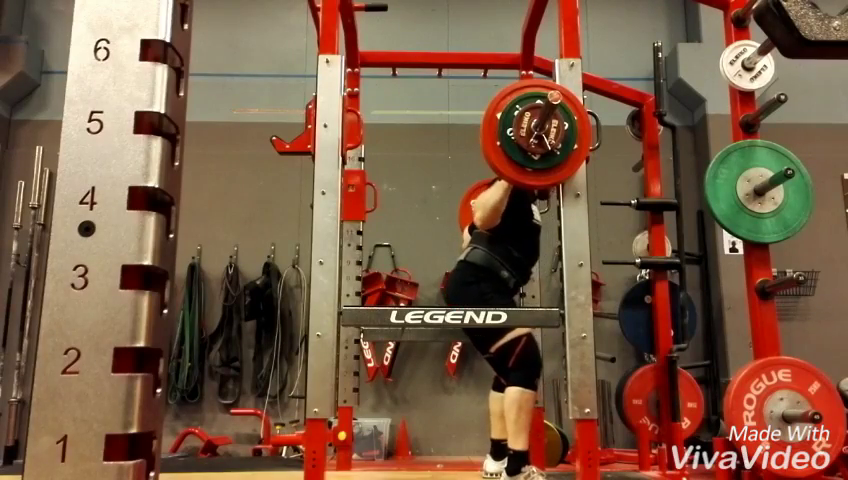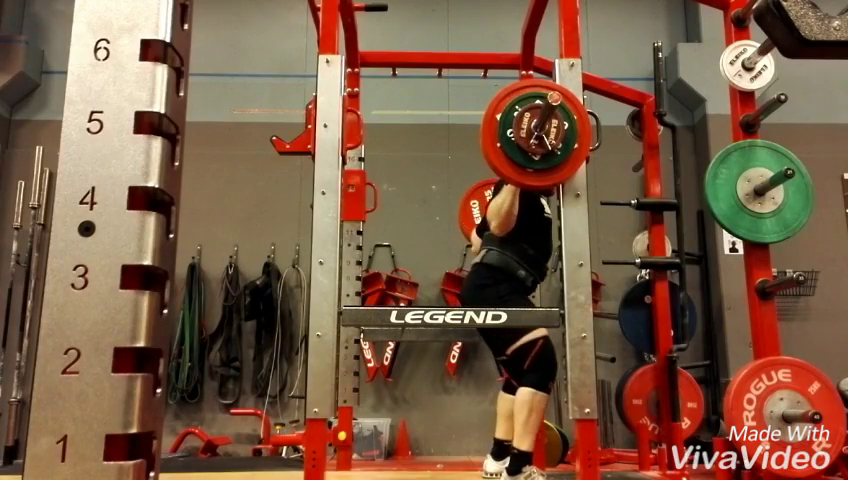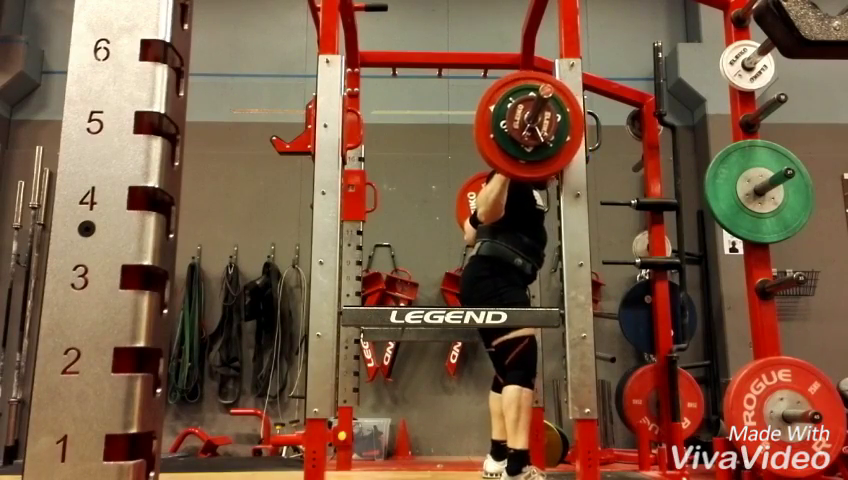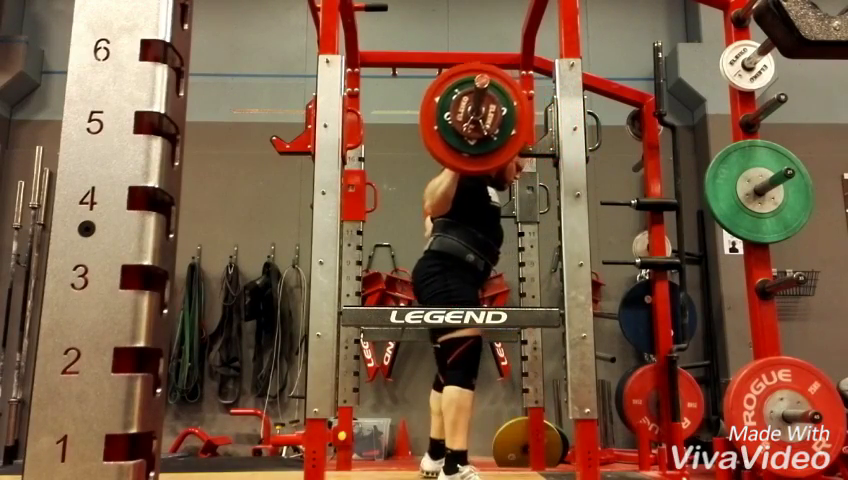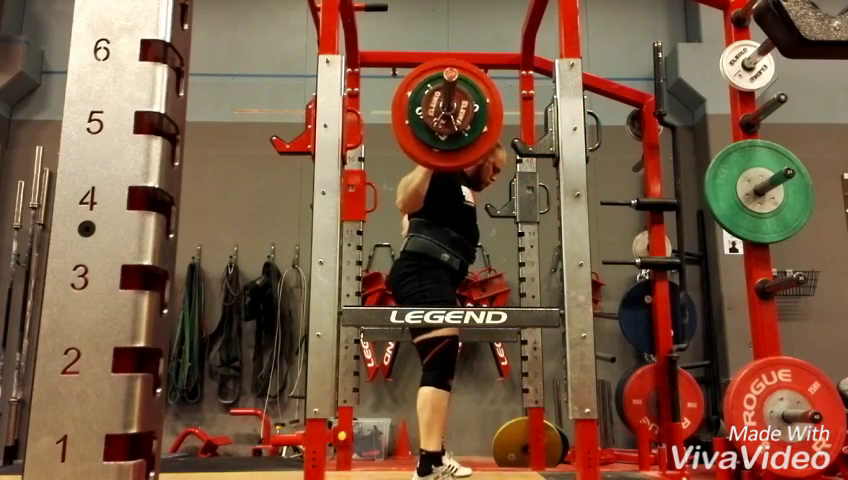
dt=1s
person 1, frame 1
left shoulder: (522, 198)
right shoulder: (517, 191)
left elbow: (470, 235)
right elbow: (483, 217)
right wrist: (508, 177)
left hip: (481, 288)
right hip: (476, 287)
left knee: (511, 369)
right knee: (525, 364)
person 1, frame 2
left shoulder: (528, 195)
right shoulder: (524, 190)
left elbow: (478, 237)
right elbow: (500, 225)
left hip: (493, 289)
right hip: (493, 288)
left knee: (521, 372)
right knee: (540, 365)
person 1, frame 3
left shoulder: (521, 188)
right shoulder: (517, 181)
left elbow: (470, 233)
right elbow: (487, 212)
right wrist: (504, 169)
left hip: (492, 281)
right hip: (494, 279)
left knee: (508, 368)
right knee: (521, 365)
person 1, frame 4
left shoulder: (481, 188)
right shoulder: (473, 179)
left elbow: (432, 225)
right elbow: (433, 205)
left hip: (449, 278)
right hip: (446, 276)
left knee: (452, 367)
right knee: (463, 363)
person 1, frame 5
left shoulder: (459, 187)
right shoulder: (447, 176)
left elbow: (410, 223)
right elbow: (405, 202)
left hip: (432, 279)
right hip: (423, 275)
left knee: (441, 364)
right knee: (441, 362)
